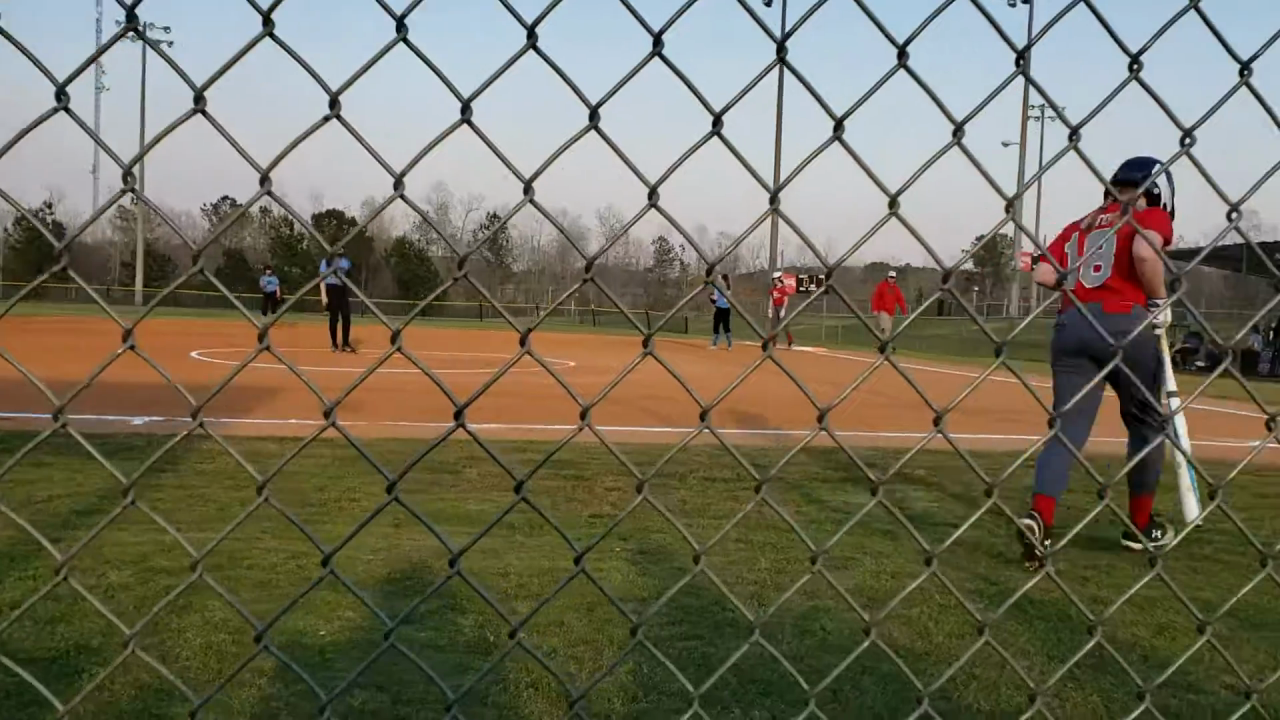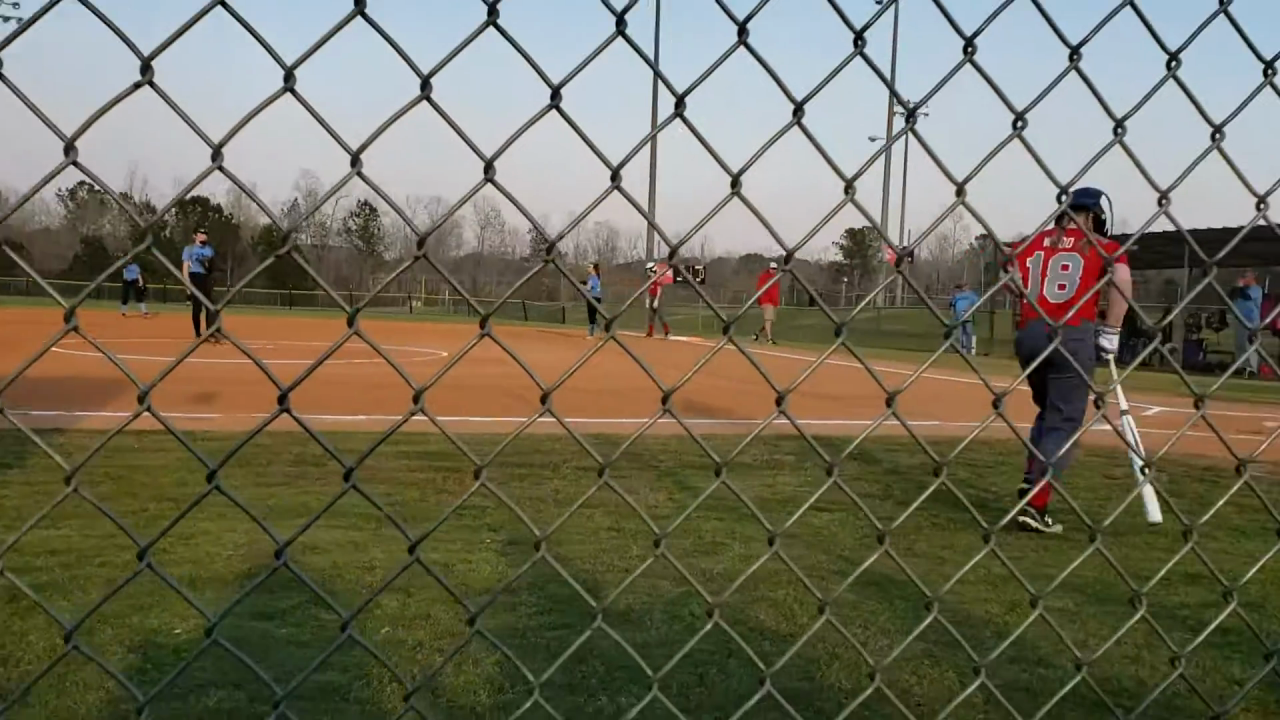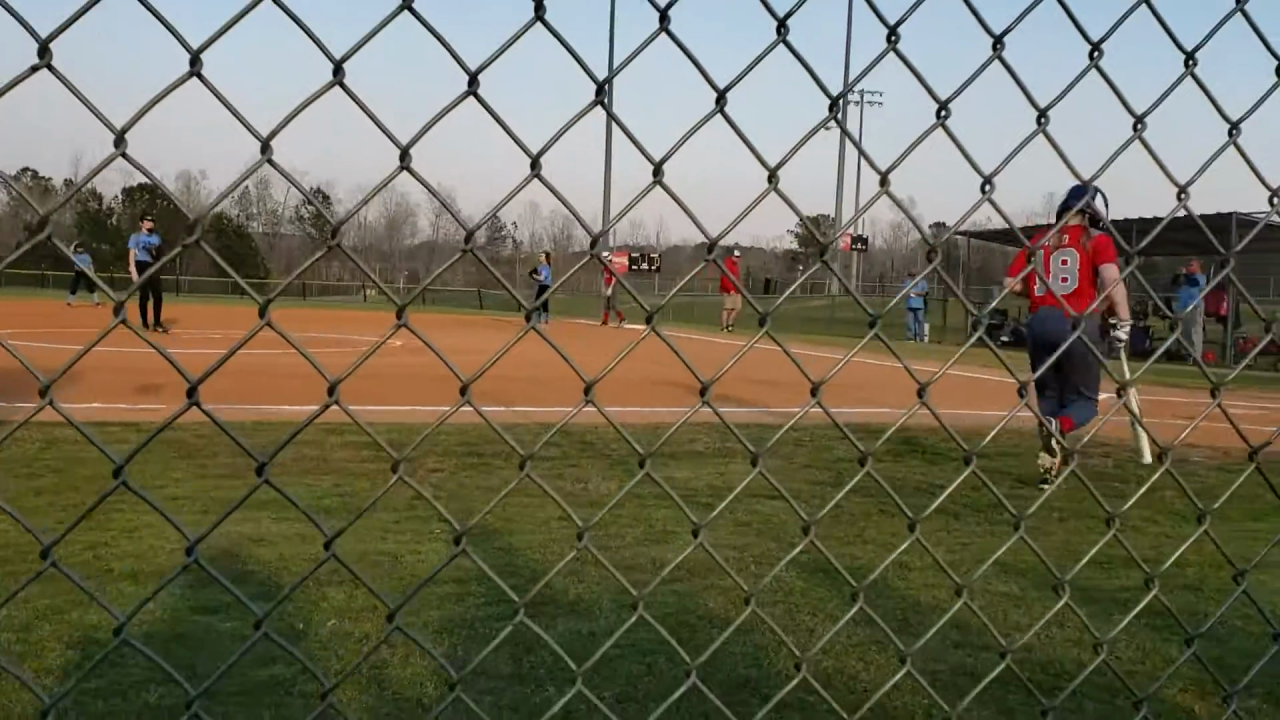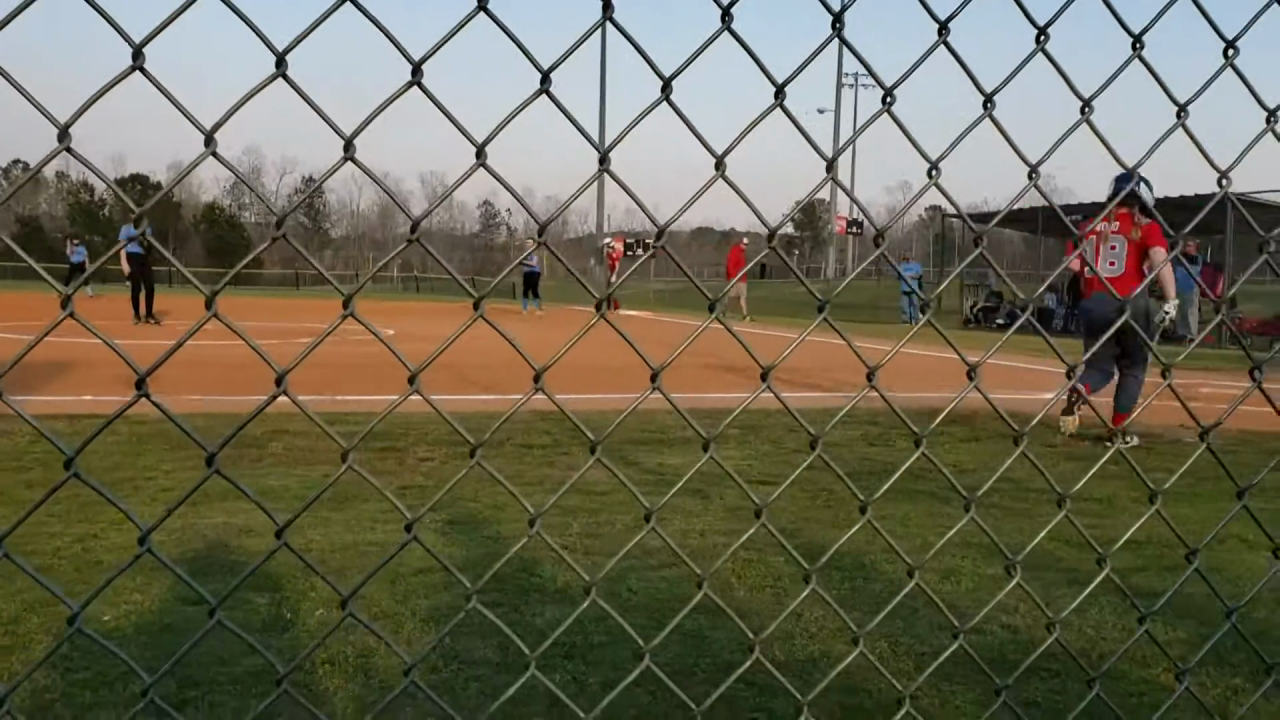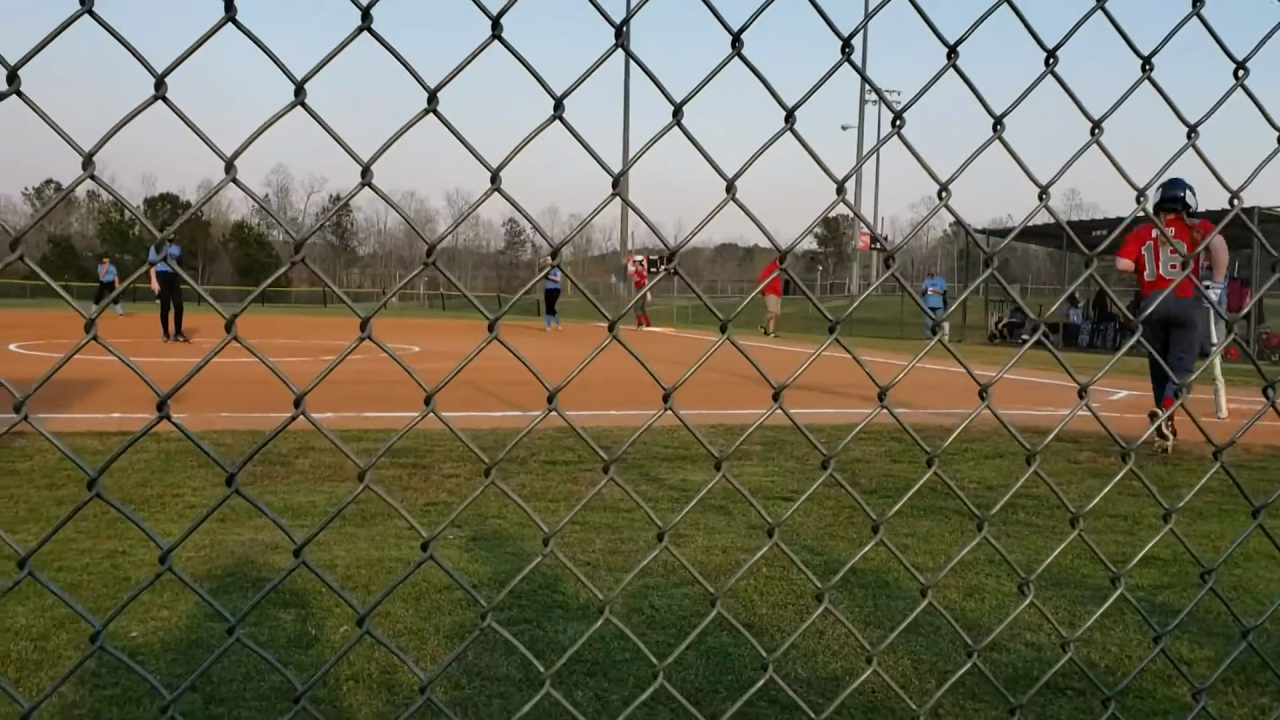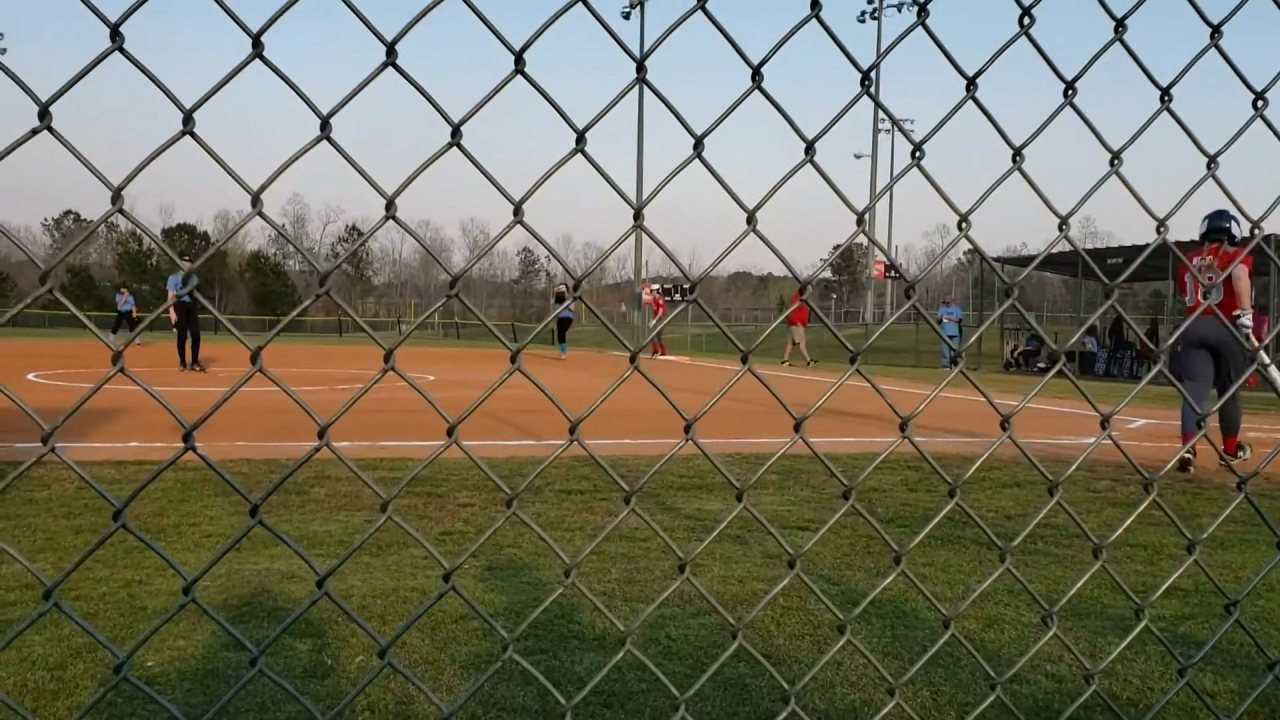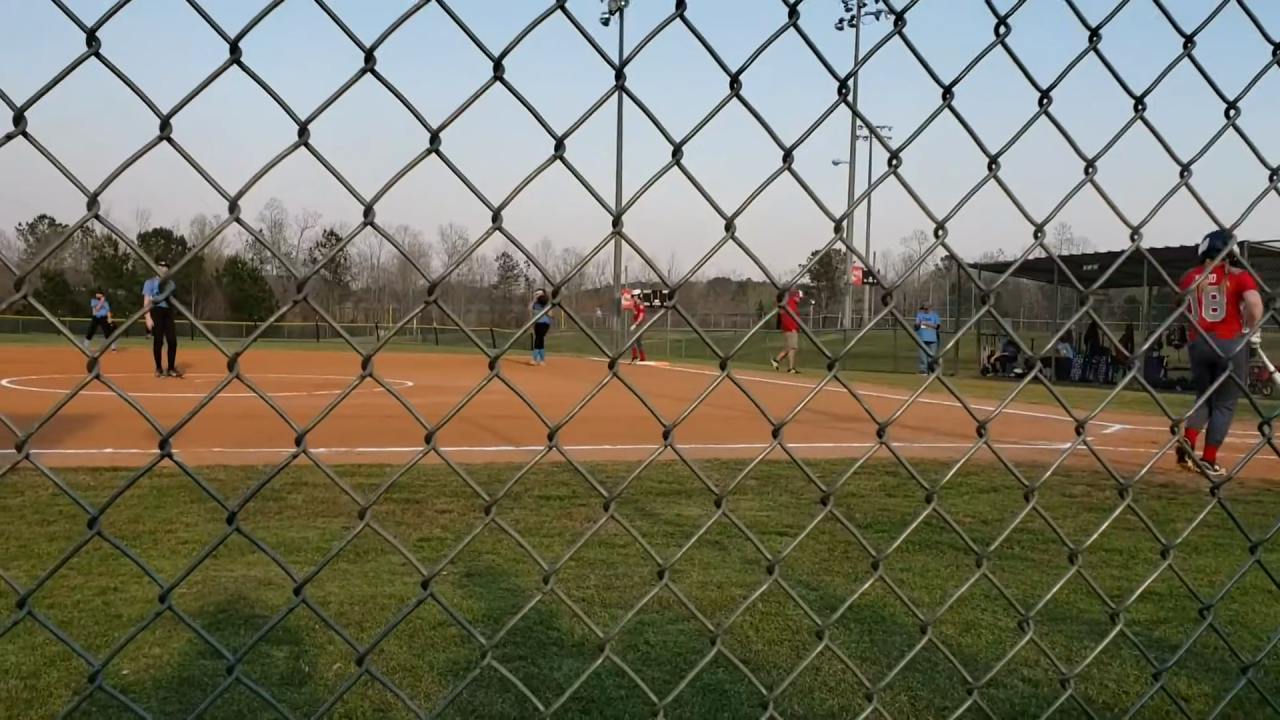
dt=0.3s
person 1, frame 1
left shoulder: (1080, 225)
right shoulder: (1152, 217)
left elbow: (1042, 275)
right elbow: (1145, 251)
right wrist: (1159, 302)
left hip: (1070, 327)
right hip: (1125, 328)
left knee: (1069, 428)
right knee: (1149, 425)
left ankle: (1039, 517)
right ankle: (1143, 526)
person 1, frame 2
left shoulder: (1032, 242)
right shoulder: (1106, 247)
right elbow: (1122, 281)
left wrist: (1036, 301)
right wrist: (1111, 329)
left hip: (1029, 335)
right hip: (1073, 337)
left knee: (1052, 411)
right knee: (1063, 425)
left ankle: (1034, 477)
right ankle: (1035, 506)
person 1, frame 3
left shoulder: (1038, 241)
right shoulder: (1099, 240)
left elbow: (1012, 283)
right elbow: (1111, 279)
right wrist: (1124, 321)
left hip: (1039, 323)
right hip: (1079, 323)
left knee: (1051, 400)
right knee: (1085, 404)
left ankle: (1048, 472)
right ankle: (1059, 432)
person 1, frame 4
left shoulder: (1091, 227)
right shoulder: (1146, 226)
left elbow: (1071, 265)
right elbow: (1160, 260)
right wrist: (1170, 301)
left hip: (1093, 304)
right hip: (1130, 303)
left knee: (1099, 368)
right knee: (1132, 369)
left ankle: (1078, 393)
right ankle: (1118, 430)
person 1, frame 5
left shoulder: (1141, 232)
right shoulder: (1198, 227)
left elbow: (1123, 265)
right elbow: (1219, 246)
right wrist: (1216, 282)
left hip: (1152, 305)
right hip: (1187, 304)
left knee: (1159, 368)
right knee: (1183, 370)
left ankle: (1163, 426)
right ankle: (1163, 412)
person 1, frame 6
left shoulder: (1189, 260)
right shoulder: (1236, 255)
right elbow: (1240, 275)
right wrist: (1245, 312)
left hip: (1193, 329)
right hip: (1226, 329)
left knee: (1193, 392)
right knee: (1228, 391)
left ankle: (1187, 448)
right ankle: (1231, 448)
person 1, frame 7
left shoulder: (1190, 277)
right shoulder: (1239, 275)
left elbow: (1183, 311)
right elbow: (1254, 303)
right wrist: (1252, 330)
left hip: (1199, 344)
right hip: (1230, 344)
left knee: (1203, 398)
right knee: (1225, 403)
left ankle: (1188, 440)
right ankle: (1208, 459)
